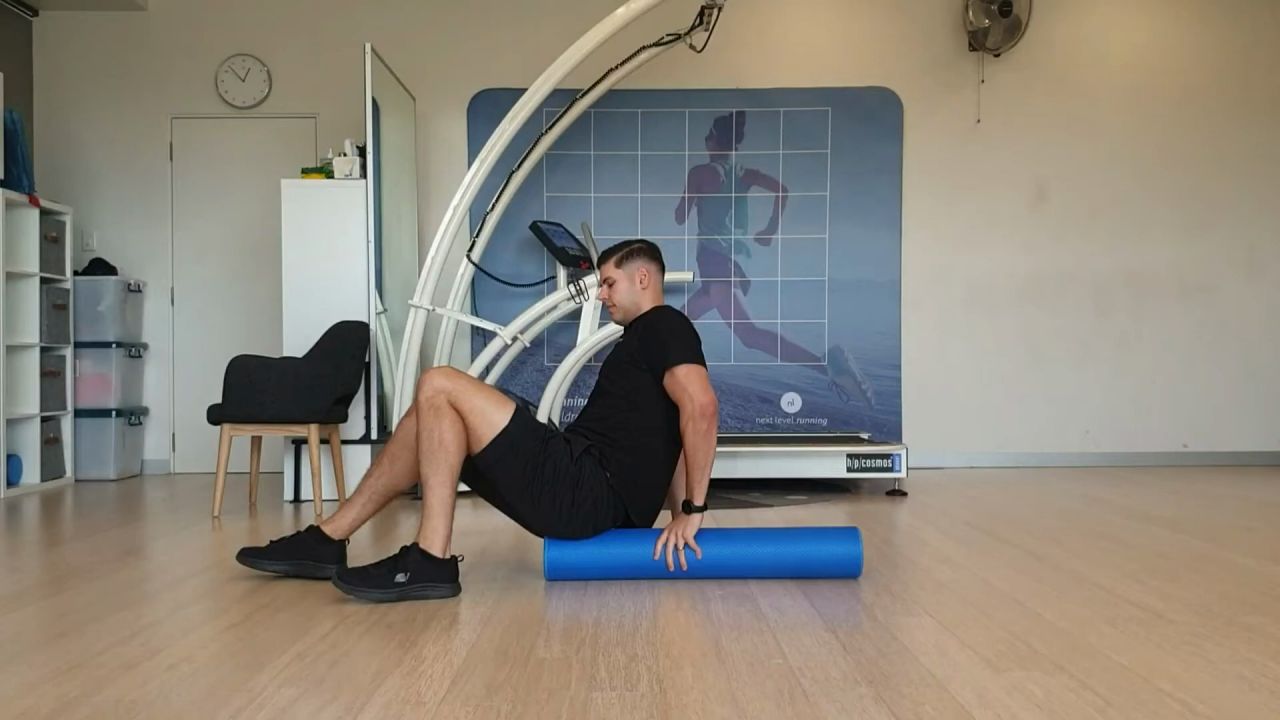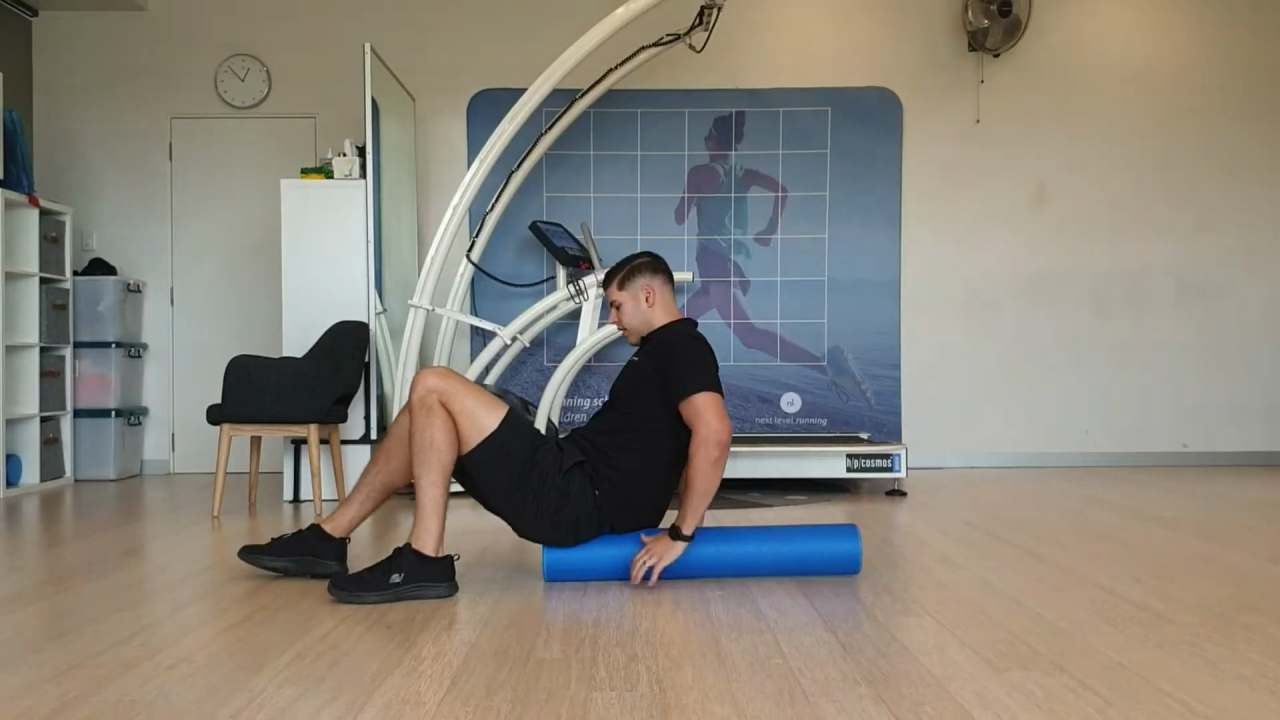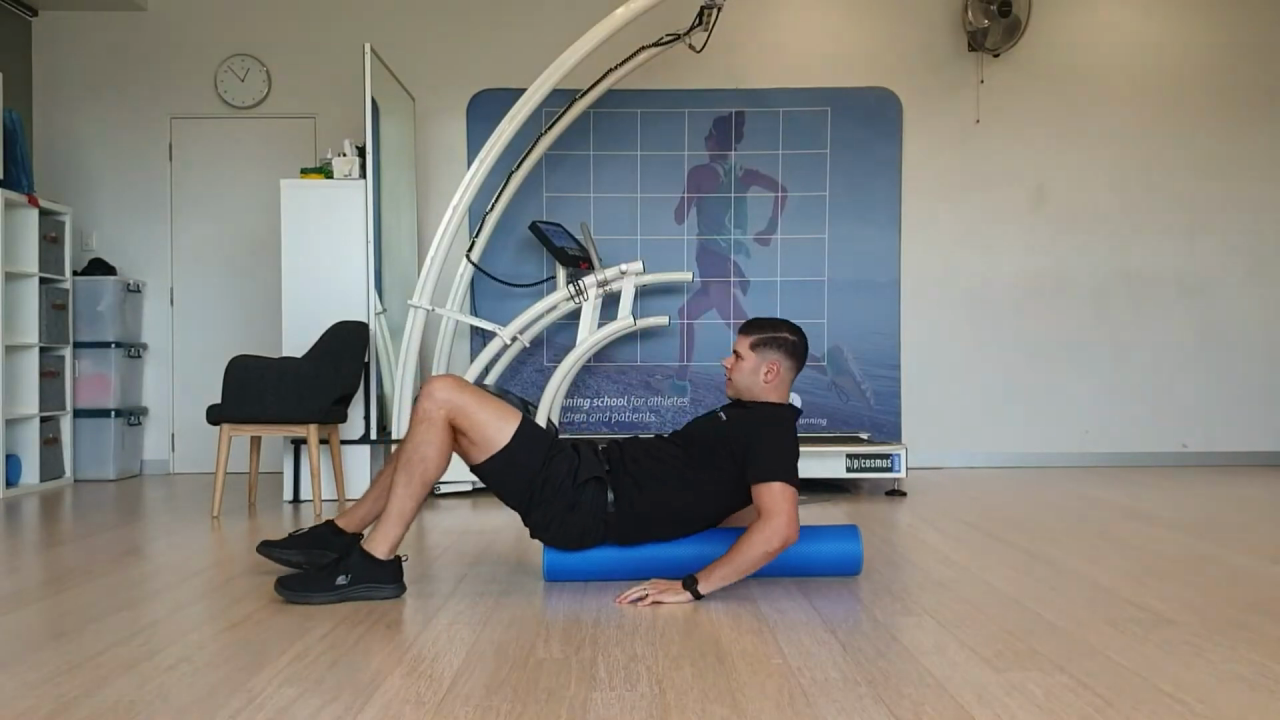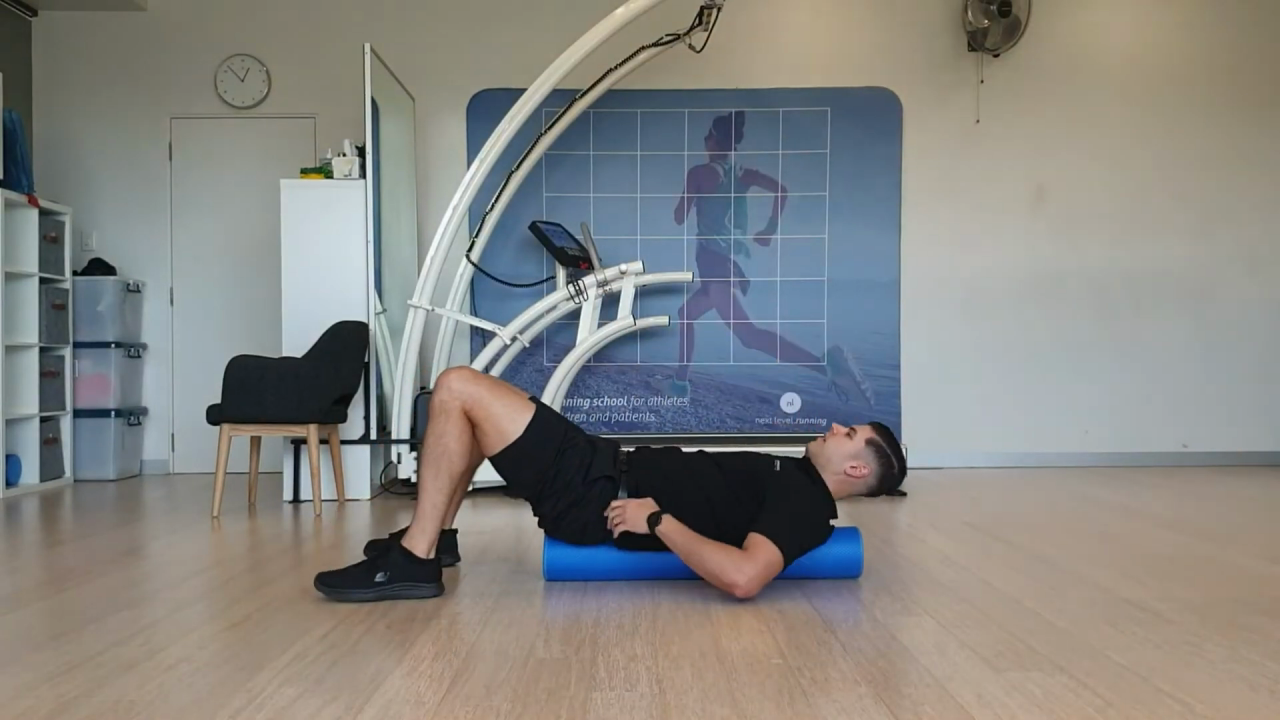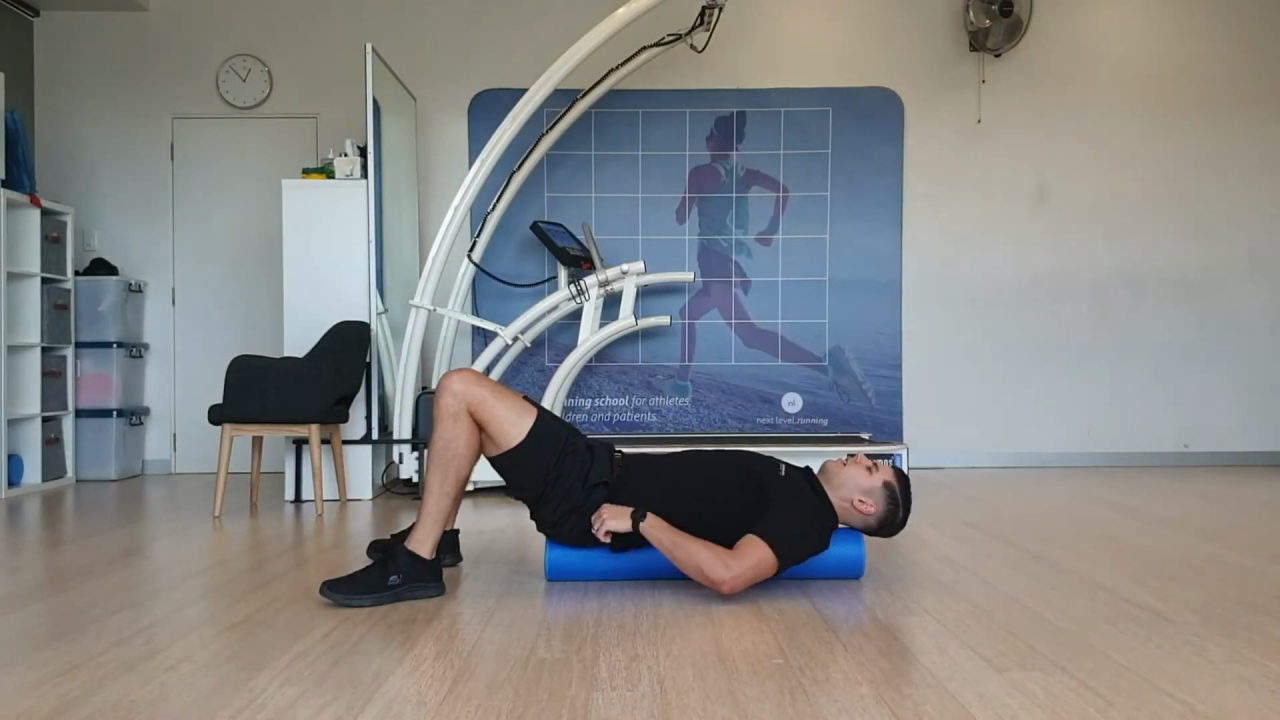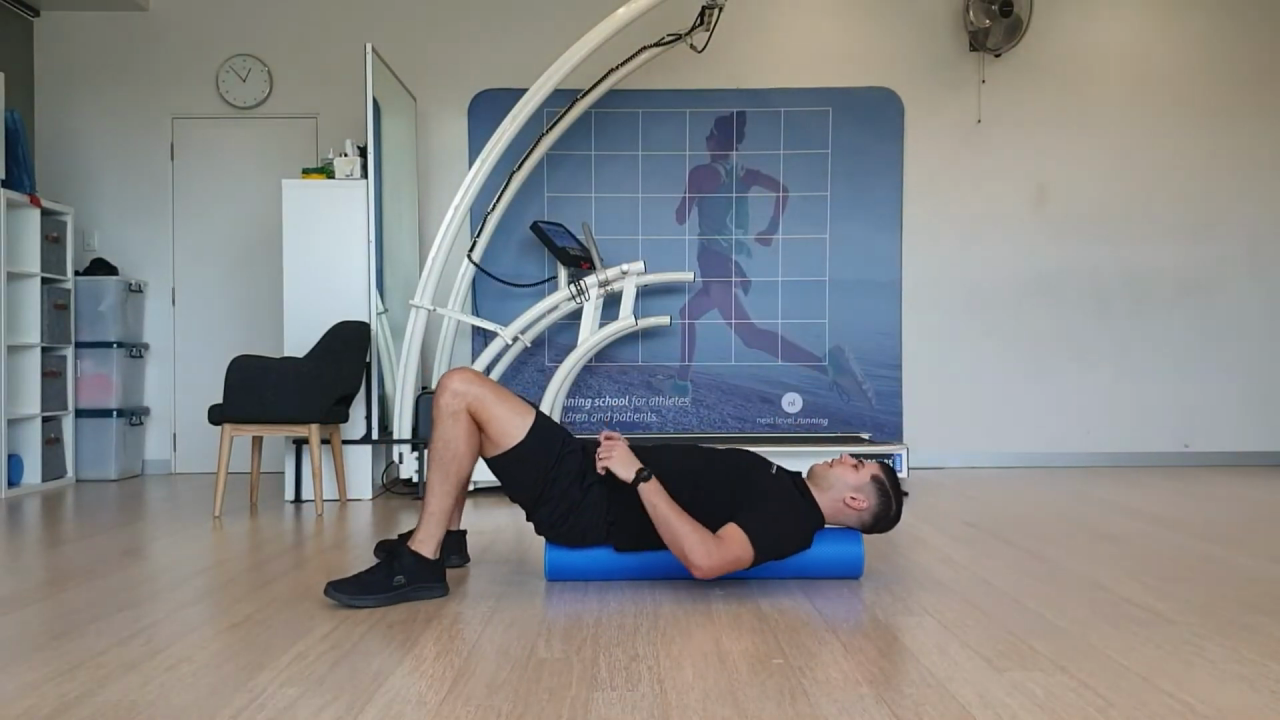
dt=0.7s
person 1, frame 1
left shoulder: (663, 325)
right shoulder: (650, 337)
left elbow: (701, 407)
right elbow: (664, 437)
left wrist: (693, 510)
right wrist: (677, 515)
left hip: (582, 493)
right hip: (581, 488)
left knee: (439, 388)
right knee: (429, 421)
left ankle: (432, 561)
right ankle: (327, 541)
person 1, frame 2
left shoulder: (680, 348)
right shoulder: (671, 348)
left elbow: (713, 435)
right elbow: (680, 445)
left wrist: (680, 534)
left hip: (570, 501)
right hip: (575, 493)
left knee: (432, 387)
right knee: (424, 414)
left ankle: (424, 560)
right ankle: (326, 539)
person 1, frame 3
left shoulder: (767, 430)
right shoulder: (756, 423)
left elbow: (779, 527)
right elbow: (758, 513)
left wrist: (693, 587)
left hip: (584, 504)
right hip: (594, 473)
left knee: (441, 396)
right knee: (441, 412)
left ankle: (375, 562)
right ankle: (342, 534)
person 1, frame 4
left shoulder: (802, 506)
right shoulder: (794, 480)
left elbow: (743, 577)
left wrist: (656, 519)
left hip: (595, 499)
right hip: (610, 470)
left knee: (456, 388)
right knee: (466, 393)
left ankle: (413, 562)
right ankle: (433, 536)
person 1, frame 5
left shoulder: (805, 519)
right shoulder: (797, 489)
left elbow: (727, 573)
left wrist: (638, 519)
left hip: (589, 501)
right hip: (606, 470)
left knee: (460, 390)
right knee: (466, 395)
left ankle: (415, 563)
right ankle: (435, 536)
person 1, frame 6
left shoulder: (792, 519)
right shoulder: (785, 490)
left elbow: (705, 557)
left wrist: (639, 477)
right wrist: (635, 456)
left hip: (585, 502)
right hip: (594, 473)
left knee: (458, 390)
right knee: (464, 392)
left ankle: (420, 563)
right ankle: (445, 536)
person 2, frame 1
left shoulder: (700, 172)
right shoulder: (745, 174)
left elbow: (680, 218)
right elbow: (781, 189)
left wrist: (686, 196)
right wrist: (771, 229)
left hip: (715, 260)
right hip: (735, 261)
left knee: (749, 333)
right knee: (686, 315)
left ankle: (825, 364)
person 2, frame 2
left shoulder: (700, 172)
right shoulder: (744, 174)
left elbow: (680, 218)
right elbow: (780, 189)
left wrist: (687, 196)
right wrist: (771, 229)
left hip: (714, 260)
right hip: (736, 261)
left knee: (748, 333)
right knee: (686, 315)
left ankle: (825, 364)
person 2, frame 3
left shoulder: (700, 173)
right shoulder: (745, 173)
left elbow: (680, 218)
right elbow: (781, 190)
left wrist: (689, 196)
right wrist: (770, 229)
left hip: (715, 261)
right hip: (736, 261)
right knee: (686, 315)
left ankle: (825, 364)
right ankle: (681, 381)
person 2, frame 4
left shoulder: (700, 173)
right shoulder: (744, 174)
left elbow: (680, 218)
right elbow: (781, 190)
left wrist: (686, 196)
right wrist: (770, 229)
left hip: (714, 260)
right hip: (735, 261)
left knee: (748, 334)
right knee: (686, 314)
left ankle: (826, 365)
right ankle: (681, 381)
person 2, frame 5
left shoulder: (701, 173)
right shoulder: (746, 174)
left elbow: (681, 218)
right elbow: (782, 190)
left wrist: (690, 196)
right wrist: (771, 230)
left hip: (715, 261)
right hip: (736, 261)
left knee: (750, 334)
right knee: (688, 314)
left ankle: (827, 365)
right ankle: (681, 382)
person 2, frame 6
left shoulder: (701, 173)
right shoulder: (746, 174)
left elbow: (681, 218)
right elbow: (782, 190)
left wrist: (691, 196)
right wrist: (771, 230)
left hip: (715, 261)
right hip: (736, 261)
left knee: (750, 334)
right knee: (688, 314)
left ankle: (828, 365)
right ankle: (681, 382)
